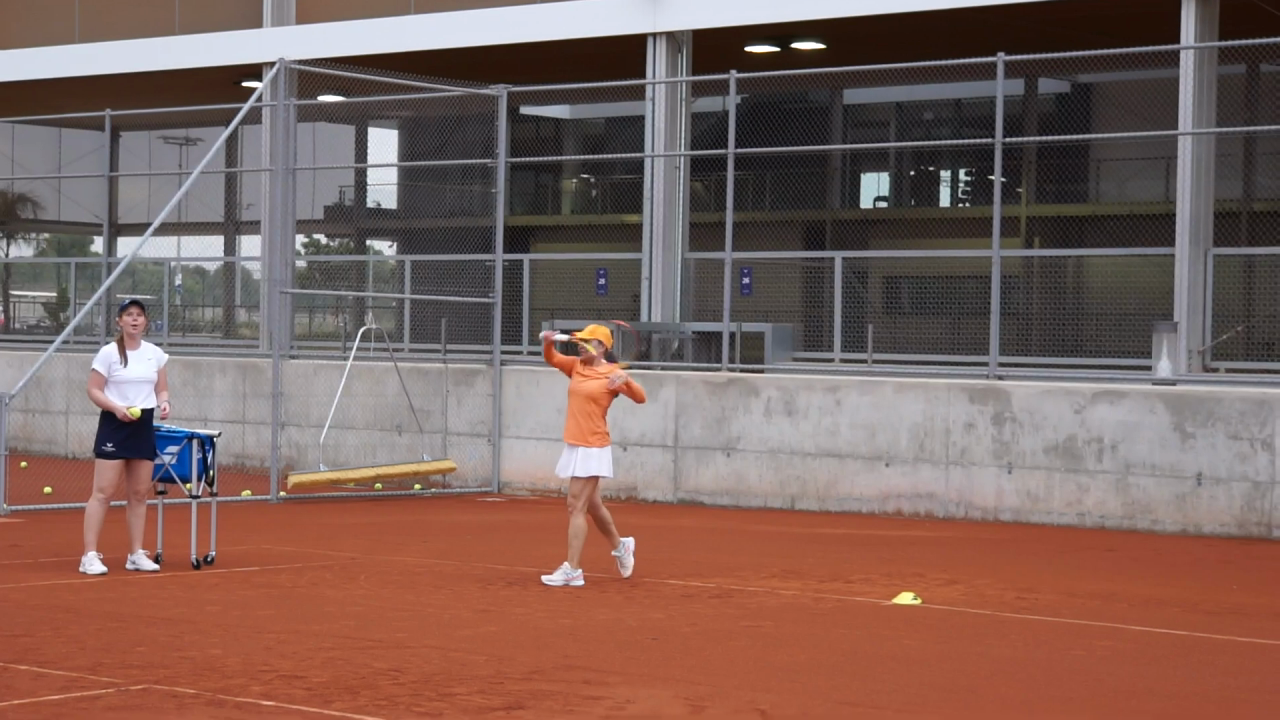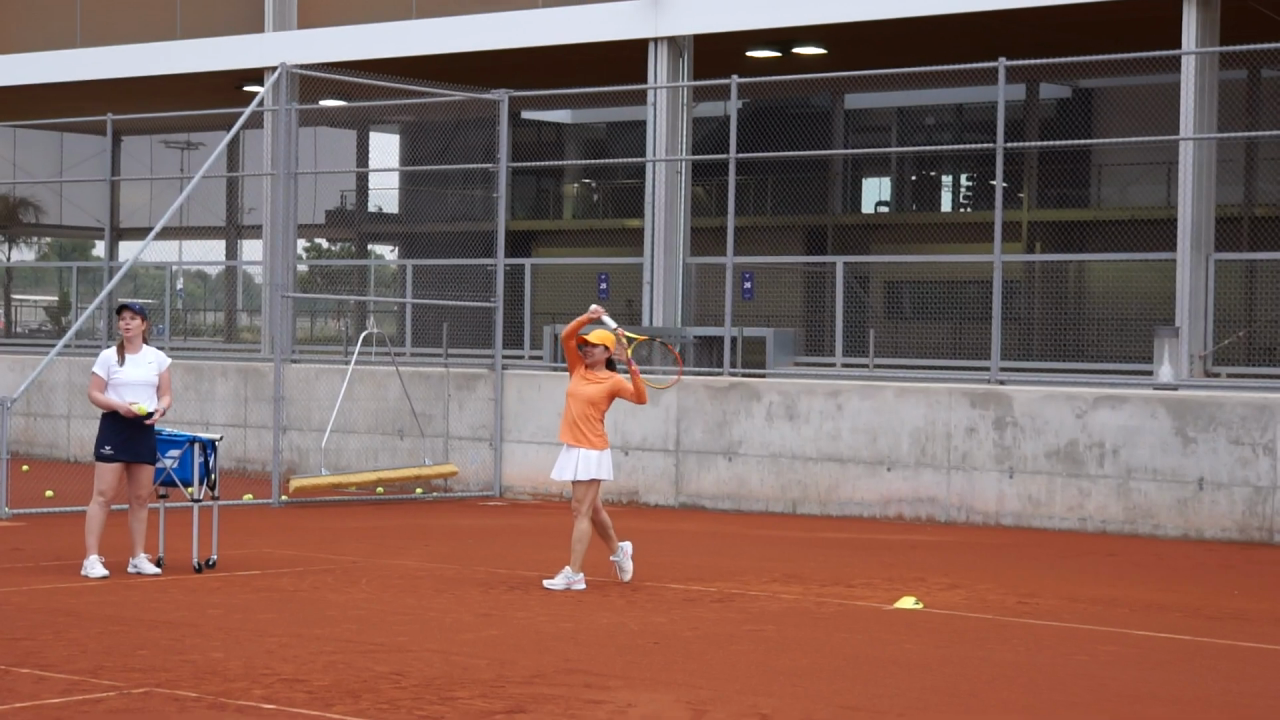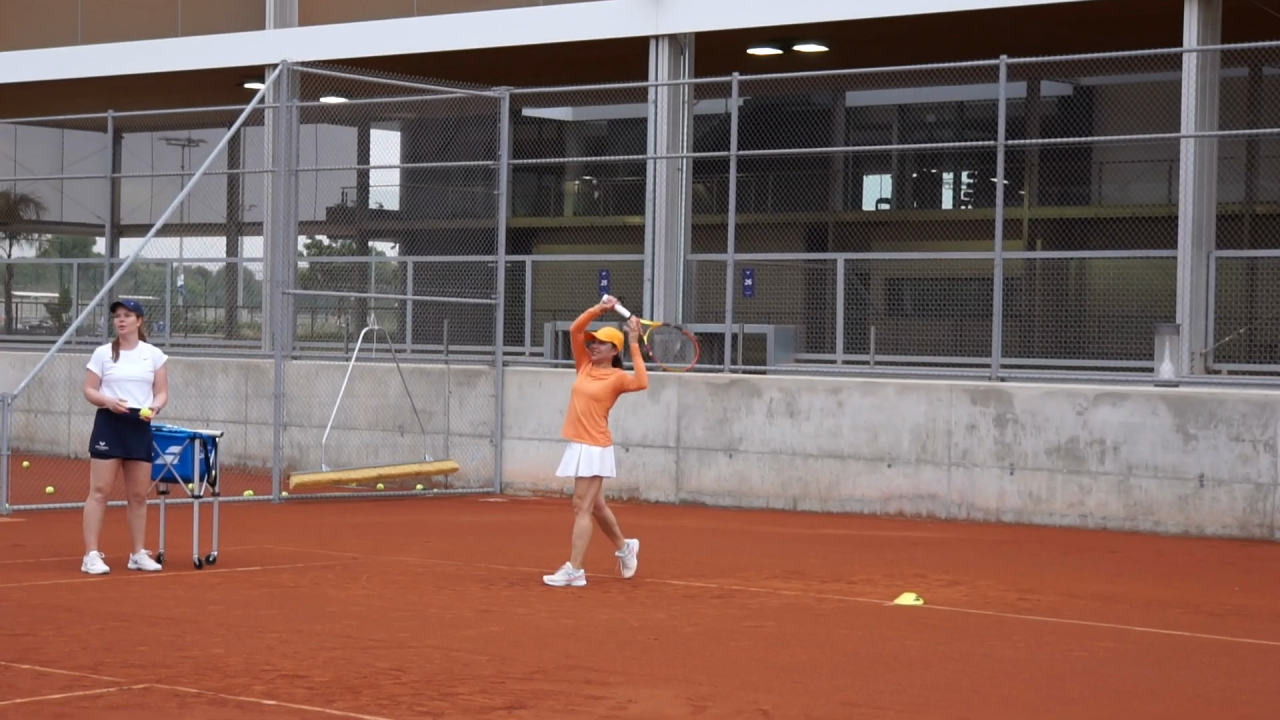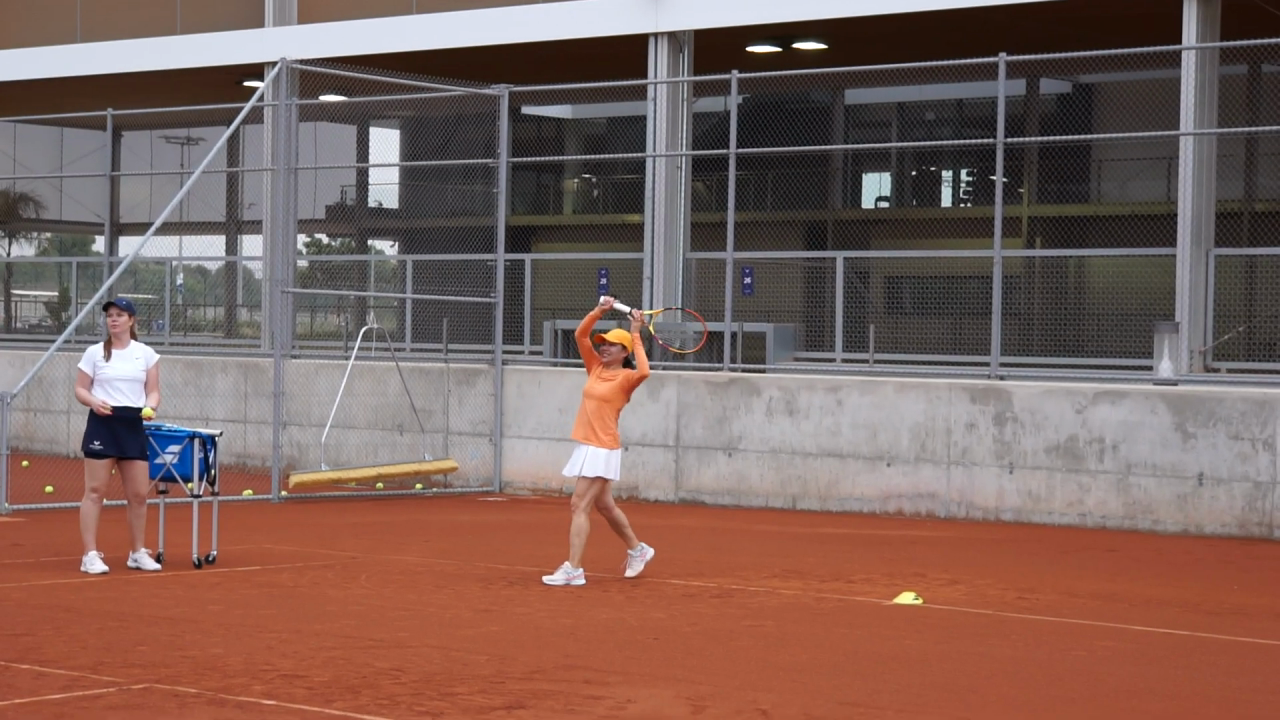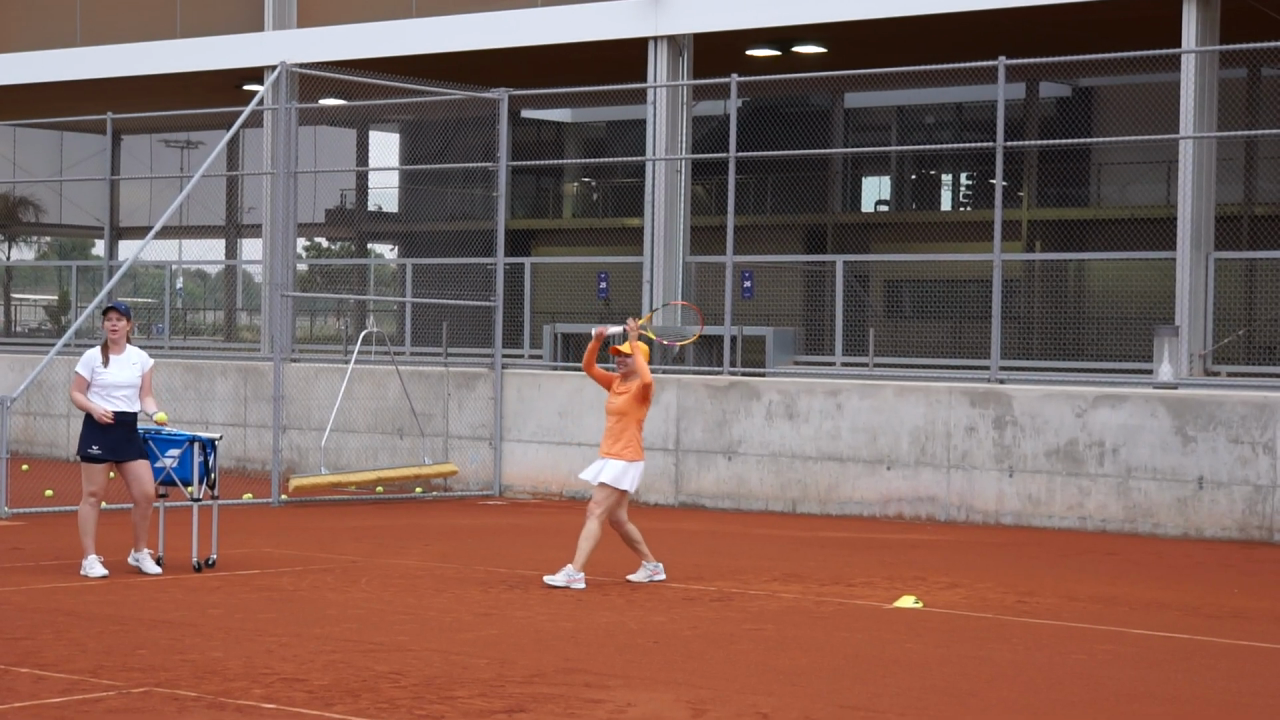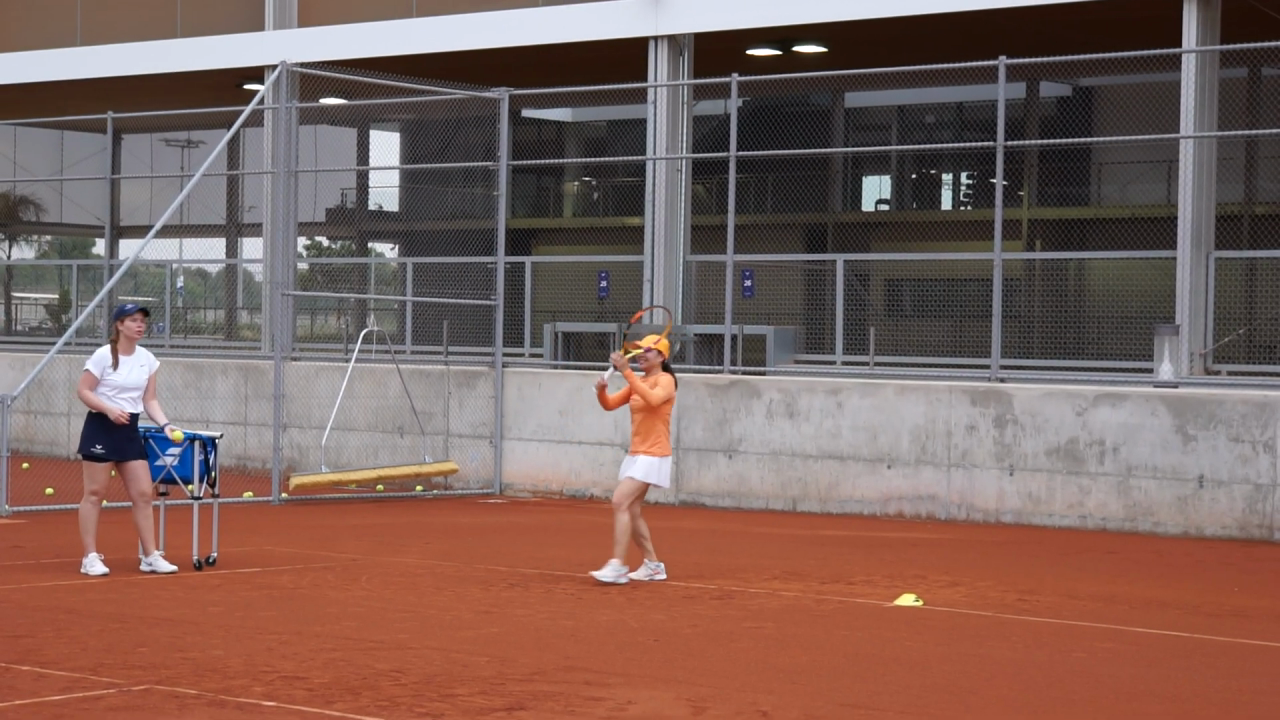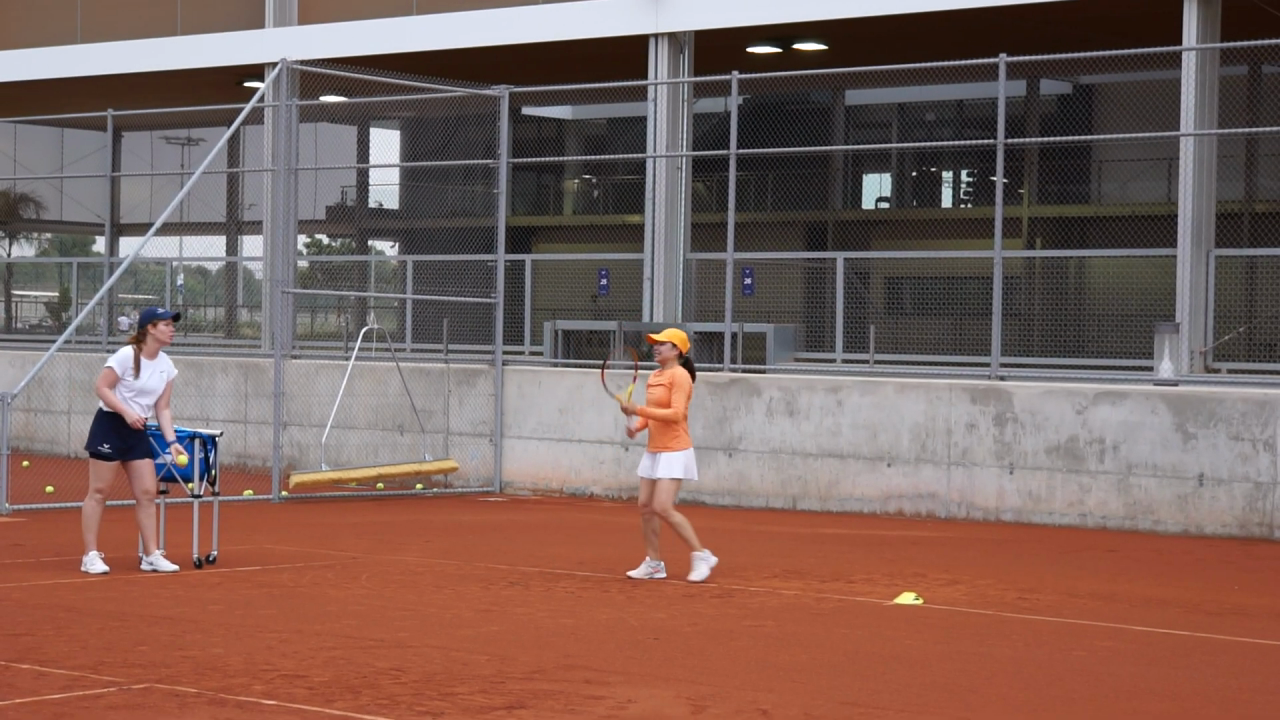
dt=0.2s
person 1, frame 1
left shoulder: (156, 354)
right shoulder: (108, 353)
left elbow: (161, 389)
right elbow: (93, 390)
left wrist: (164, 403)
right wrist: (116, 407)
left hip: (144, 428)
right hip: (115, 426)
left knee: (139, 494)
right knee: (103, 492)
left ankle: (136, 555)
right ankle: (90, 556)
person 1, frame 2
left shoulder: (158, 358)
right shoulder: (108, 356)
left elbow: (165, 395)
right elbow: (94, 393)
left wrist: (160, 409)
right wrist: (118, 405)
left hip: (144, 431)
right hip: (114, 429)
left knee: (140, 498)
right knee: (103, 495)
left ankle: (138, 558)
right ankle: (91, 559)
person 1, frame 3
left shoulder: (154, 355)
right shoulder: (103, 353)
left elbow: (161, 393)
right elbow: (88, 390)
left wrist: (155, 407)
right wrist: (108, 401)
left hip: (140, 428)
right hip: (109, 425)
left knee: (138, 496)
right knee: (100, 492)
left ankle: (138, 555)
right ankle: (91, 555)
person 1, frame 4
left shoulder: (146, 354)
right shoulder: (95, 352)
left elbow: (153, 392)
right elbow: (80, 389)
left wrist: (151, 407)
right wrist: (93, 402)
left hip: (133, 426)
right hip: (102, 425)
left knee: (139, 494)
right knee: (95, 492)
left ankle: (138, 553)
right ankle: (90, 555)
person 1, frame 5
left shoulder: (141, 358)
right shoulder: (92, 357)
left elbow: (146, 396)
right elbow: (75, 393)
left wrist: (156, 414)
right wrist: (93, 409)
left hip: (128, 430)
right hip: (98, 429)
left knee: (146, 494)
right knee: (93, 495)
left ankle: (140, 552)
right ankle: (90, 559)
person 1, frame 6
left shoulder: (148, 359)
right shoulder: (103, 355)
left elbow: (149, 400)
right elbow: (83, 391)
left wrist: (165, 424)
right wrist: (109, 409)
left hip: (130, 431)
right hip: (101, 428)
left knee: (143, 494)
right knee: (94, 494)
left ankle: (151, 557)
right ankle: (90, 557)
person 1, frame 7
left shoulder: (167, 365)
right shoulder: (126, 355)
left elbow: (162, 408)
right elbow: (102, 388)
left wrist: (172, 441)
right wrist: (126, 412)
left hip: (138, 433)
right hip: (110, 427)
left knee: (147, 493)
right knee: (99, 492)
left ankle: (151, 555)
right ankle: (91, 555)
person 2, frame 1
left shoulder: (613, 373)
right shoulder: (576, 366)
left elbow: (641, 398)
right elbow: (552, 358)
left wrist: (625, 381)
right wrist: (547, 342)
left hip: (592, 447)
right hip: (574, 446)
left knee: (576, 506)
right knee: (591, 503)
left ankle: (572, 570)
right ankle: (620, 546)
person 2, frame 2
left shoulder: (613, 380)
right shoulder: (577, 368)
left elbow: (641, 399)
right elbow: (565, 337)
left wrist: (631, 367)
right wrist: (587, 317)
left hip: (591, 451)
right hip: (573, 448)
left knee: (580, 511)
right knee: (592, 508)
left ankle: (574, 574)
right ankle: (618, 551)
person 2, frame 3
left shoulder: (617, 377)
right shoulder: (584, 365)
left elbow: (642, 384)
right elbow: (575, 330)
left wrist: (634, 344)
right wrist: (599, 309)
left hip: (594, 447)
right hip: (578, 445)
left knee: (581, 508)
right knee: (595, 505)
left ankle: (574, 570)
right ankle: (624, 547)
person 2, frame 4
left shoulder: (627, 378)
right shoulder: (595, 368)
left elbow: (645, 371)
right elbow: (580, 335)
left wrist: (636, 335)
right wrist: (598, 311)
left hip: (602, 450)
right hip: (588, 447)
left knee: (579, 506)
right knee: (605, 506)
left ankle: (573, 570)
right ankle: (637, 549)
person 2, frame 5
left shoulder: (642, 389)
right shoulder: (615, 382)
left elbow: (647, 379)
right elbow: (588, 366)
left wrist: (634, 342)
right wrist: (596, 340)
left hip: (625, 461)
right hip: (610, 459)
left knee: (594, 513)
right knee: (618, 519)
left ankle: (574, 572)
right ankle: (651, 565)
person 2, frame 6
left shoulder: (665, 380)
right shoulder: (636, 383)
left elbow: (652, 400)
right elbow: (609, 404)
left wrist: (626, 372)
right wrist: (601, 390)
left hip: (654, 456)
right hip: (636, 455)
left knee: (619, 502)
right knee: (632, 512)
left ankle: (617, 564)
right ankle: (652, 564)
person 2, frame 7
left shoulder: (680, 376)
right shoulder: (654, 376)
left elbow: (675, 414)
left wrist: (639, 409)
right wrist: (636, 426)
left hip: (675, 452)
right hip: (654, 452)
left knee: (663, 508)
right knee: (645, 506)
left ankle: (702, 555)
right ankle: (654, 563)
